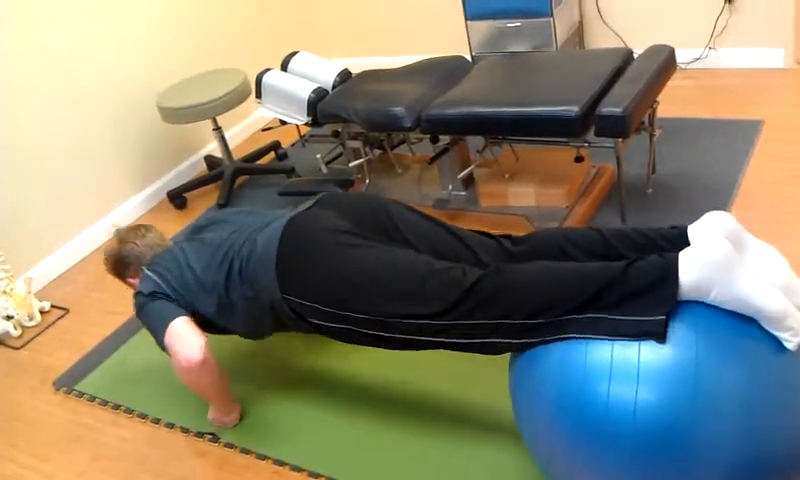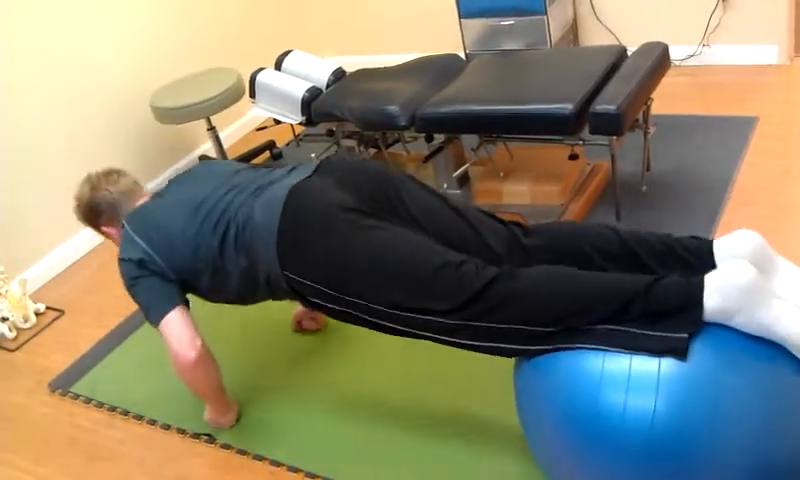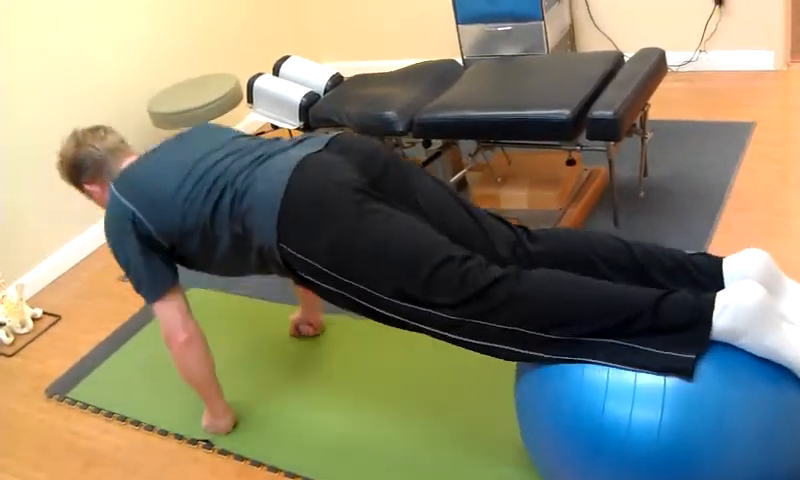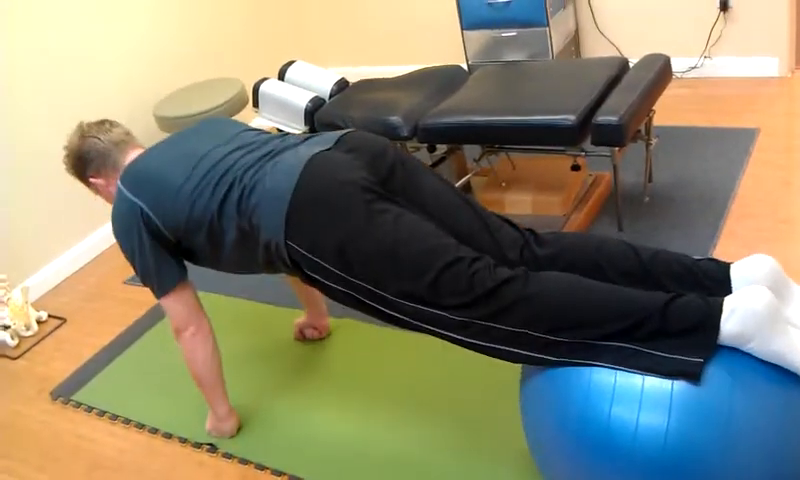
dt=0.4s
person 1, frame 1
left shoulder: (154, 290)
right shoulder: (205, 225)
left elbow: (192, 354)
left wrist: (224, 408)
right wrist: (319, 308)
left hip: (312, 270)
right hip: (341, 208)
left knee: (481, 304)
right knee: (505, 261)
left ankle: (688, 275)
right ankle: (693, 240)
person 1, frame 2
left shoulder: (136, 253)
right shoulder: (194, 174)
left elbow: (188, 352)
left wrist: (220, 408)
right wrist: (315, 300)
left hip: (313, 240)
right hip: (342, 174)
left knee: (487, 302)
right knee: (517, 251)
left ankle: (711, 297)
right ankle: (717, 253)
person 1, frame 3
left shoulder: (123, 213)
right shoulder: (189, 136)
left elbow: (180, 331)
left wrist: (217, 411)
right wrist: (310, 308)
left hip: (316, 217)
right hip: (347, 154)
left knee: (486, 302)
right knee: (517, 254)
left ankle: (718, 316)
right ankle: (725, 273)
person 1, frame 4
left shoulder: (131, 208)
right shoulder: (198, 131)
left elbow: (188, 323)
left wrist: (222, 415)
right wrist: (315, 312)
left hip: (326, 212)
right hip: (357, 151)
left knee: (489, 302)
right knee: (526, 257)
left ankle: (727, 320)
right ankle: (732, 280)
